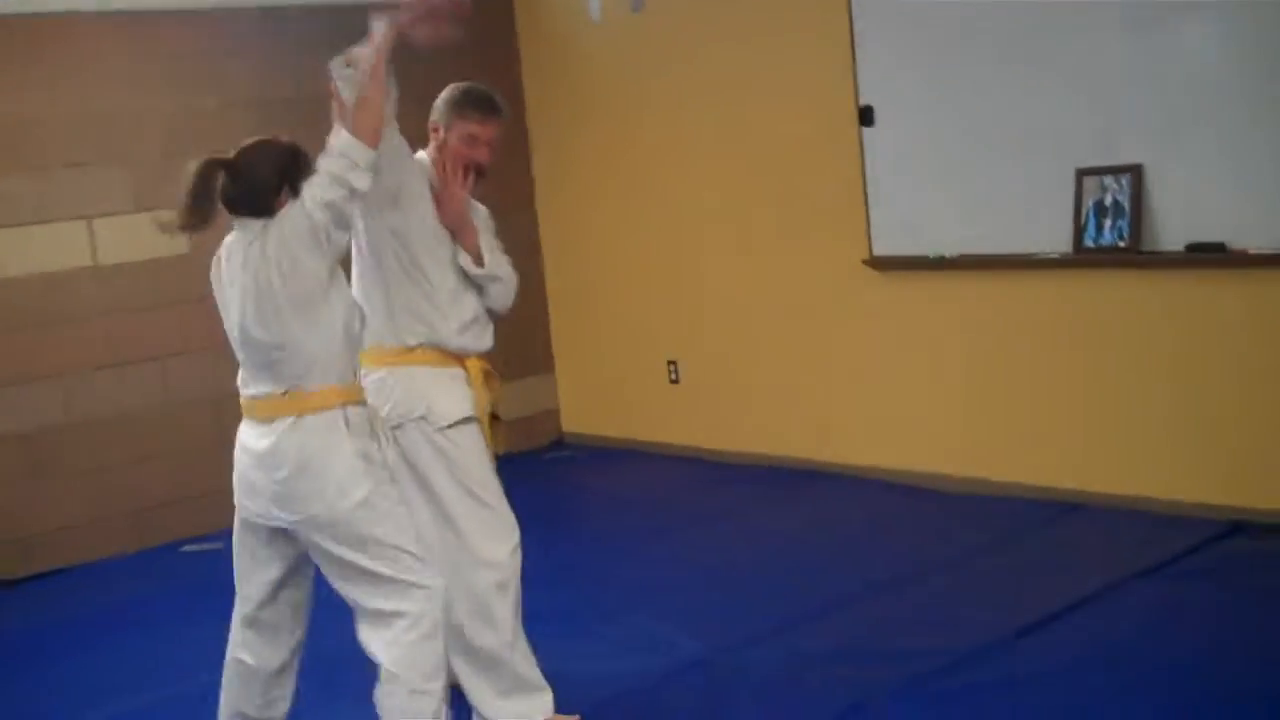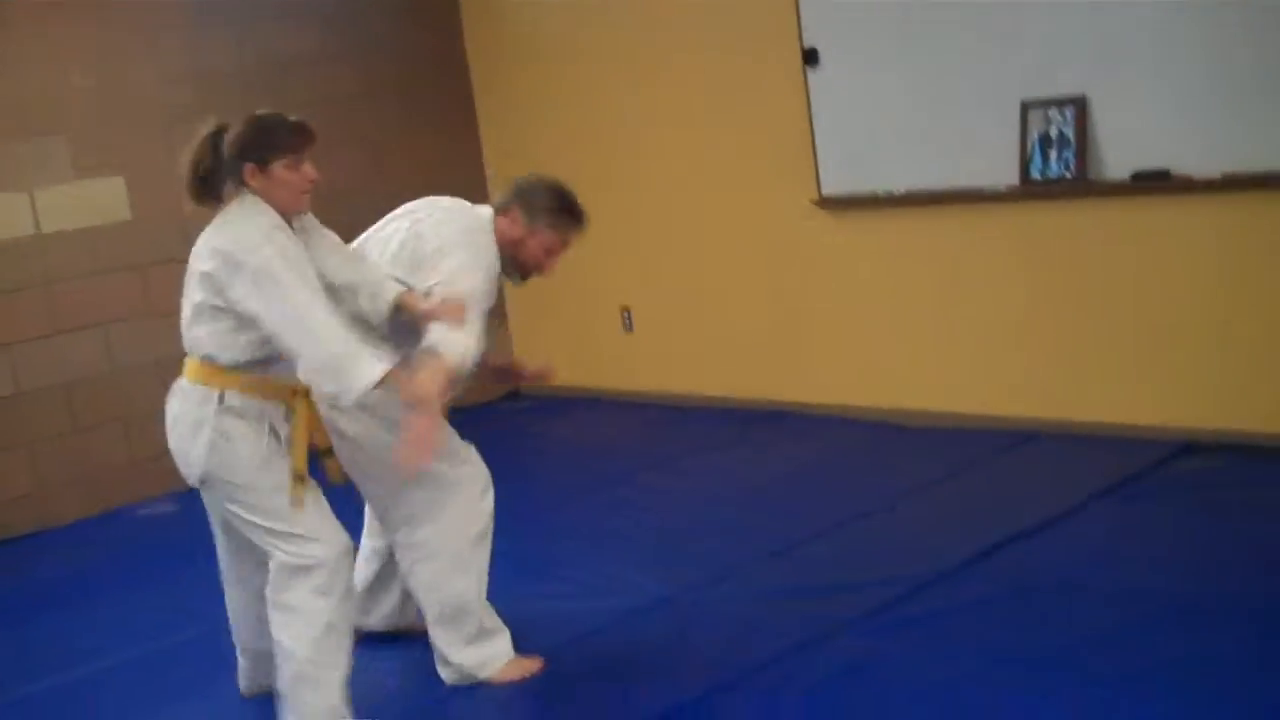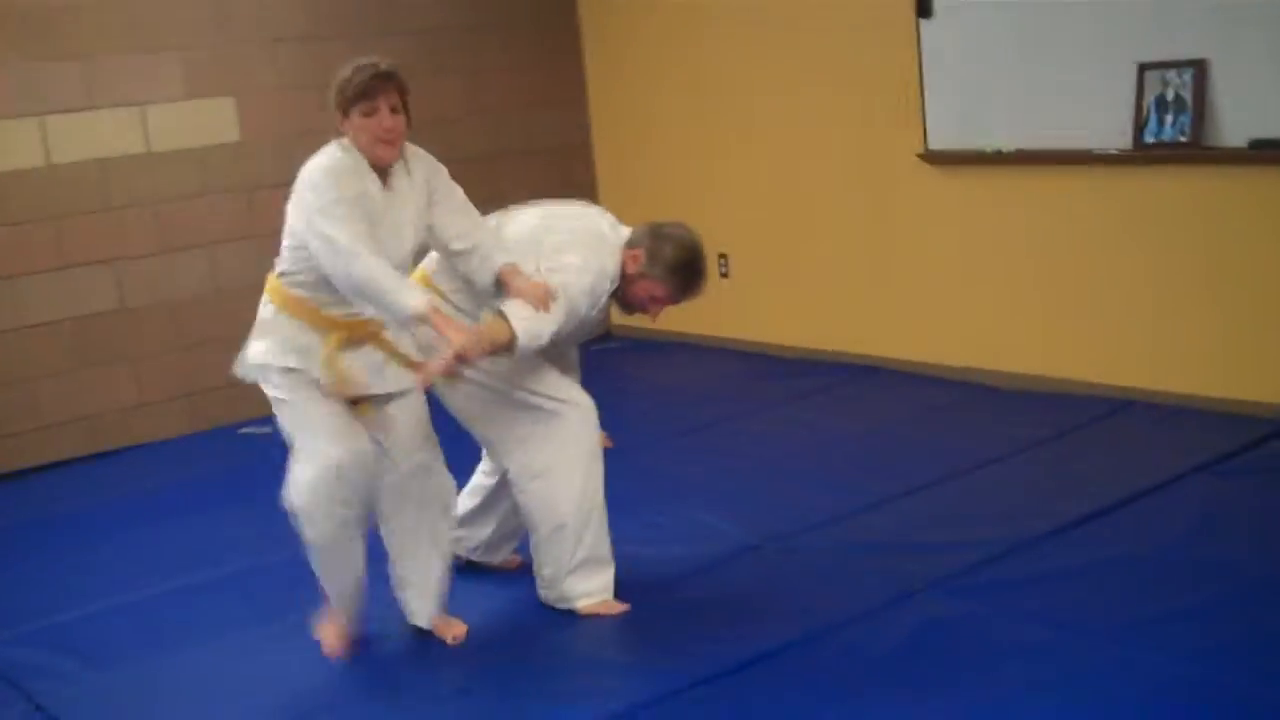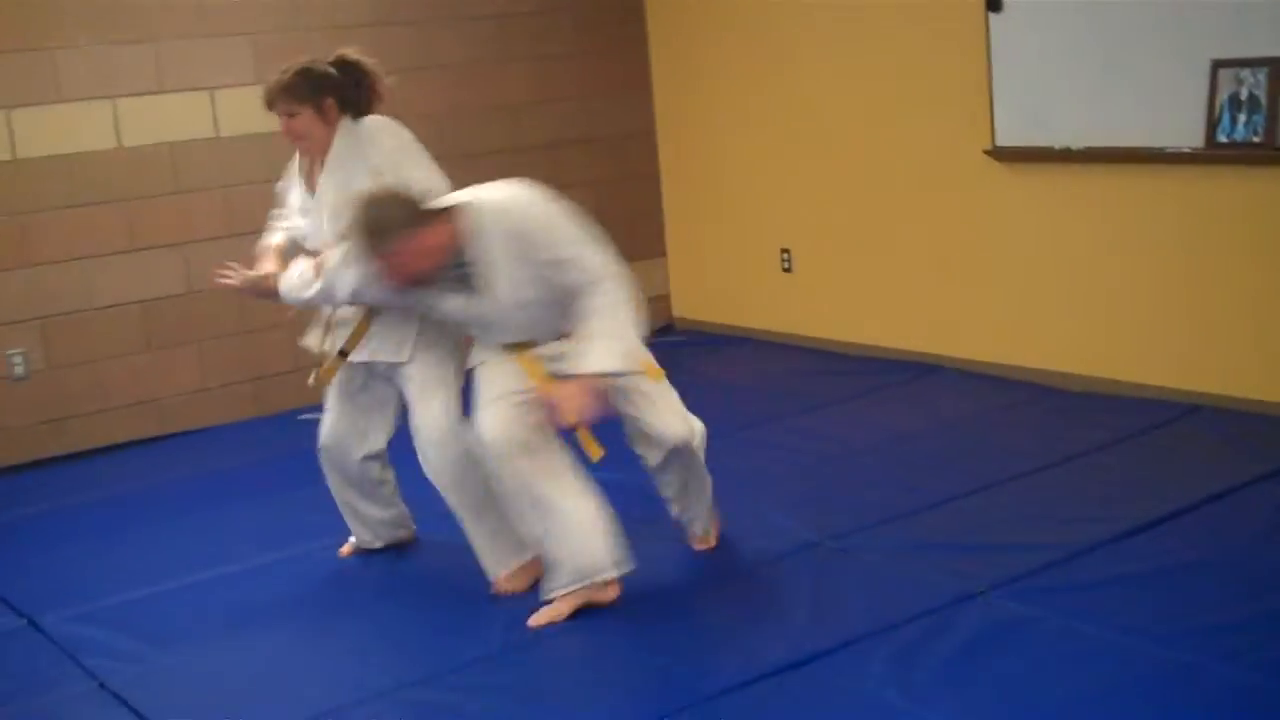
dt=0.5s
person 1, frame 1
left shoulder: (232, 256)
right shoulder: (295, 239)
right elbow: (351, 159)
left wrist: (342, 115)
left hip: (261, 454)
right hip: (326, 452)
left knee: (264, 618)
right knee: (407, 598)
person 1, frame 2
left shoulder: (287, 223)
right shoulder: (249, 238)
left elbow: (351, 277)
right elbow: (313, 327)
left wrist: (419, 306)
right wrist: (405, 382)
left hip: (246, 413)
right hip: (227, 421)
left knee: (256, 555)
right knee: (316, 554)
left ankle: (264, 671)
person 1, frame 3
left shoulder: (418, 166)
right shoulder: (327, 177)
left elbow: (463, 236)
right elbow: (354, 263)
left wrist: (513, 280)
right wrist: (438, 320)
left hip: (370, 340)
right hip: (300, 341)
left knee: (413, 465)
right knee: (331, 472)
left ankle: (427, 602)
right ankle: (343, 601)
person 1, frame 4
left shoulder: (376, 138)
right shoulder: (304, 161)
right elbow: (290, 222)
right wrist: (271, 260)
left hip: (417, 310)
right hip: (364, 313)
left knee: (440, 436)
right knee: (339, 440)
left ankle: (510, 552)
right ankle: (382, 527)
person 2, frame 1
left shoulder: (472, 211)
right shoulder: (394, 179)
left elbow: (501, 293)
right elbow: (359, 93)
left wrist: (460, 224)
left hip: (446, 390)
right hip: (412, 393)
left knee: (436, 541)
right knee: (480, 544)
person 2, frame 2
left shoulder: (461, 220)
right shoulder: (472, 254)
right elbow: (454, 334)
left wrist: (499, 365)
left knee: (406, 489)
right knee: (456, 488)
left ankle: (379, 608)
right ankle: (473, 651)
person 2, frame 3
left shoulder: (605, 239)
right shoulder: (586, 269)
left elbow: (558, 329)
right elbow: (533, 314)
left wrist: (566, 395)
right wrist: (470, 348)
left hip: (469, 314)
right hip: (450, 324)
left knee: (536, 429)
right knee: (564, 425)
left ankle: (471, 540)
right ankle: (575, 583)
person 2, frame 4
left shoulder: (522, 214)
right shoulder: (396, 269)
left elbow: (607, 288)
right elbow: (331, 279)
left wrist: (590, 376)
left hip: (580, 332)
right hip: (506, 344)
left knee: (666, 430)
right knee: (506, 438)
left ankle: (695, 513)
right ankle: (591, 574)
